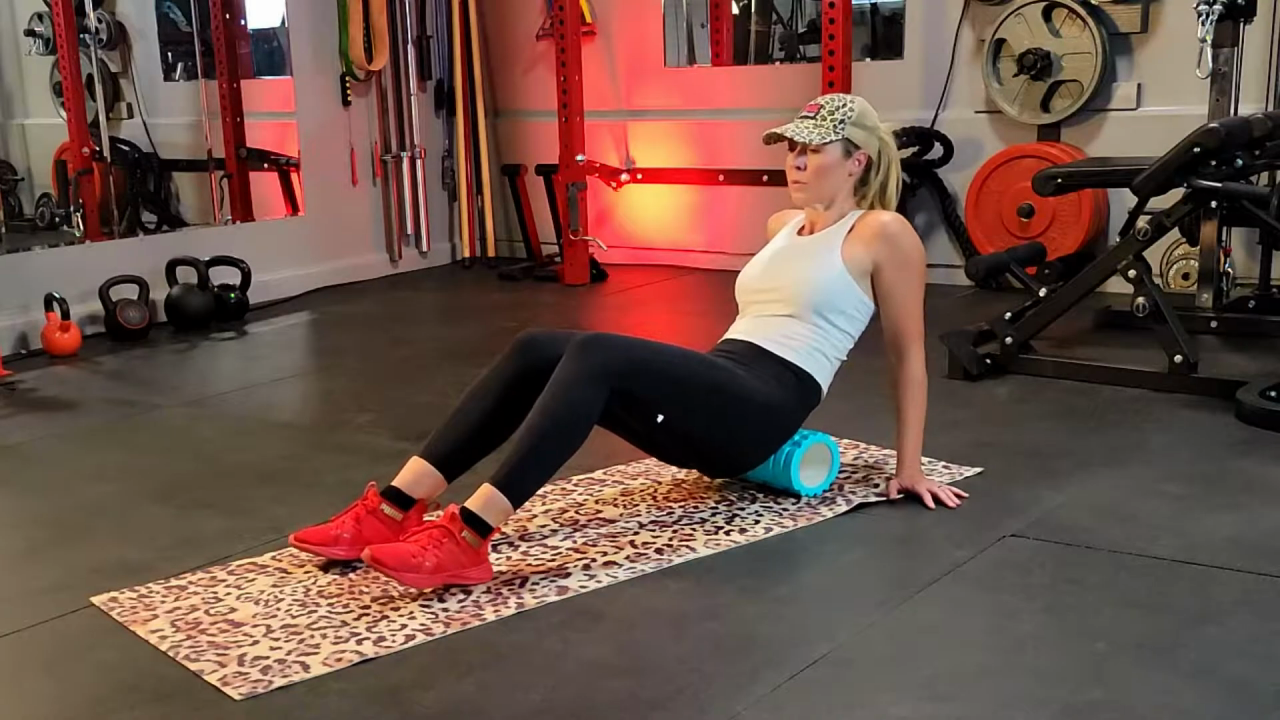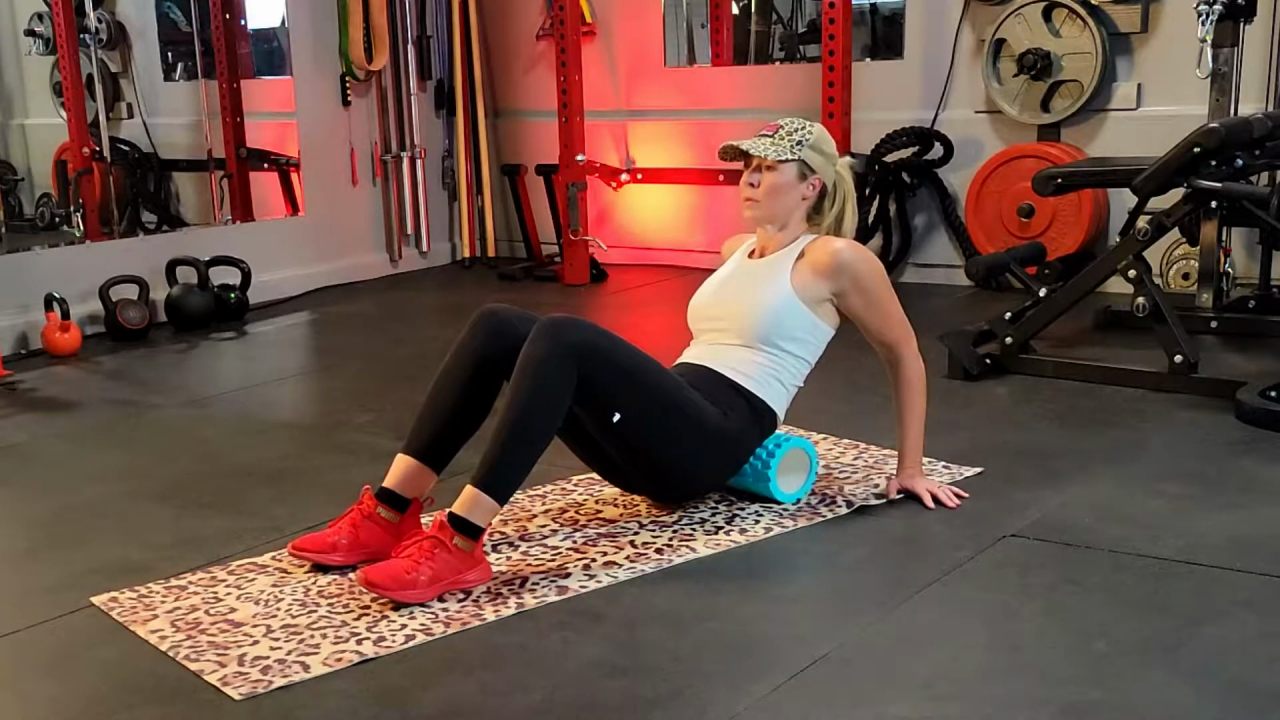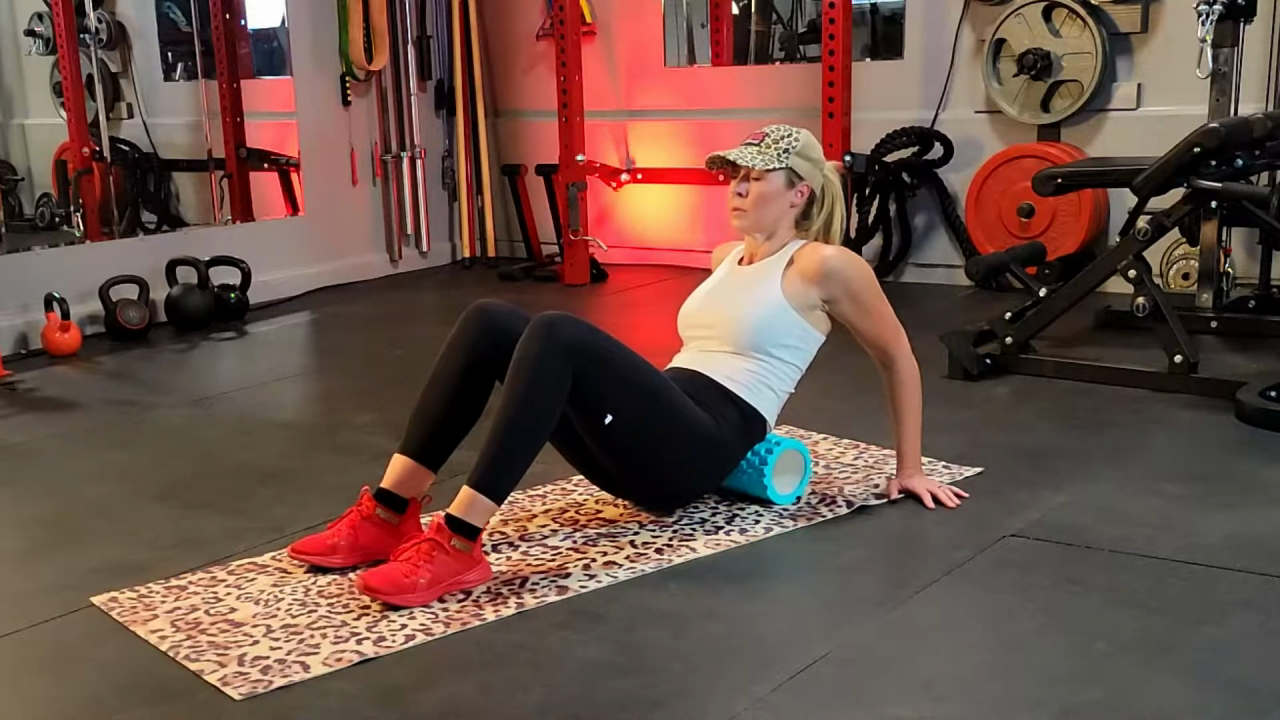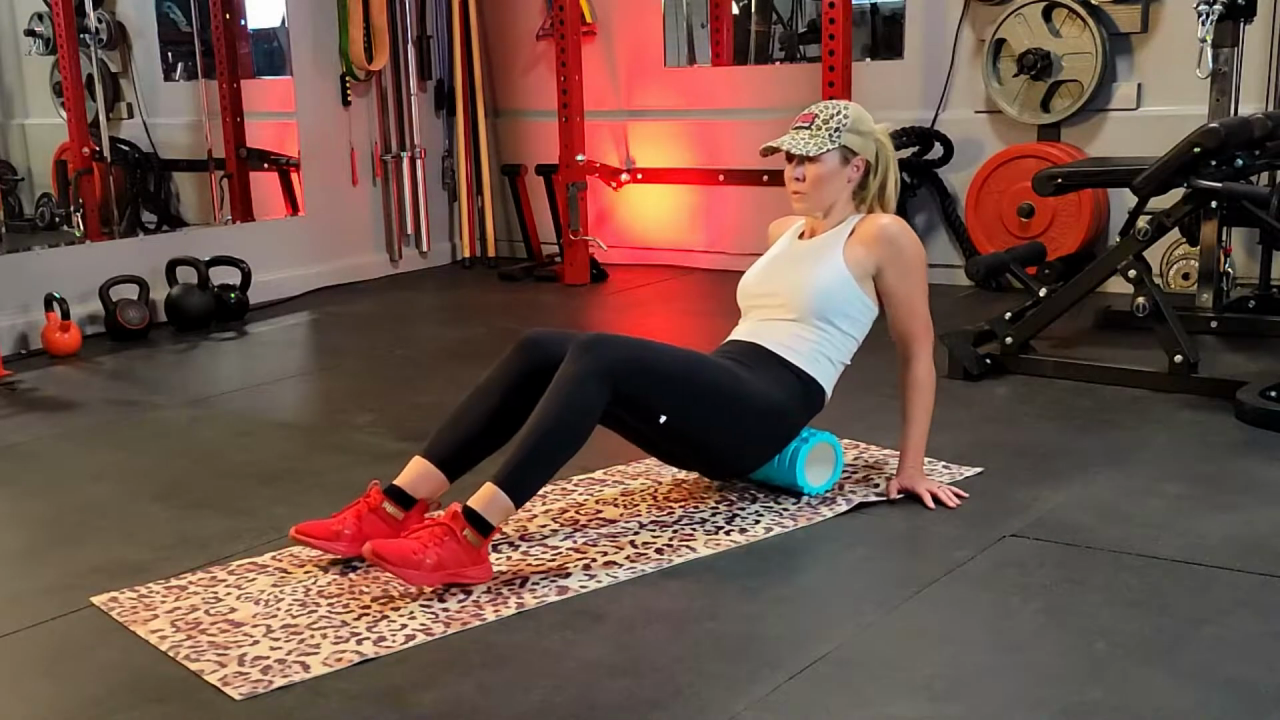
dt=0.7s
person 1, frame 1
left shoulder: (883, 233)
right shoulder: (783, 226)
left elbow: (909, 355)
left wrist: (910, 466)
left hip: (761, 411)
right hip: (711, 392)
left knee: (597, 354)
right knee: (535, 349)
left ankle: (468, 537)
right ankle: (393, 511)
person 1, frame 2
left shoulder: (835, 260)
right shoulder: (737, 251)
left elbow: (904, 355)
left wrist: (911, 468)
left hip: (713, 439)
right hip: (659, 428)
left knee: (560, 336)
right knee: (496, 326)
left ankle: (459, 544)
right ankle: (389, 513)
person 1, frame 3
left shoulder: (824, 266)
right shoulder: (726, 257)
left elbow: (898, 358)
left wrist: (910, 468)
left hip: (700, 448)
right hip: (646, 436)
left knee: (556, 334)
right knee: (488, 322)
left ankle: (457, 543)
right ankle: (387, 514)
person 1, frame 4
left shoulder: (883, 235)
right shoulder: (784, 232)
left elbow: (918, 354)
left wrist: (912, 467)
left hip: (763, 414)
right hip: (713, 396)
left knee: (598, 355)
right knee: (539, 350)
left ankle: (467, 536)
right ankle: (395, 508)
